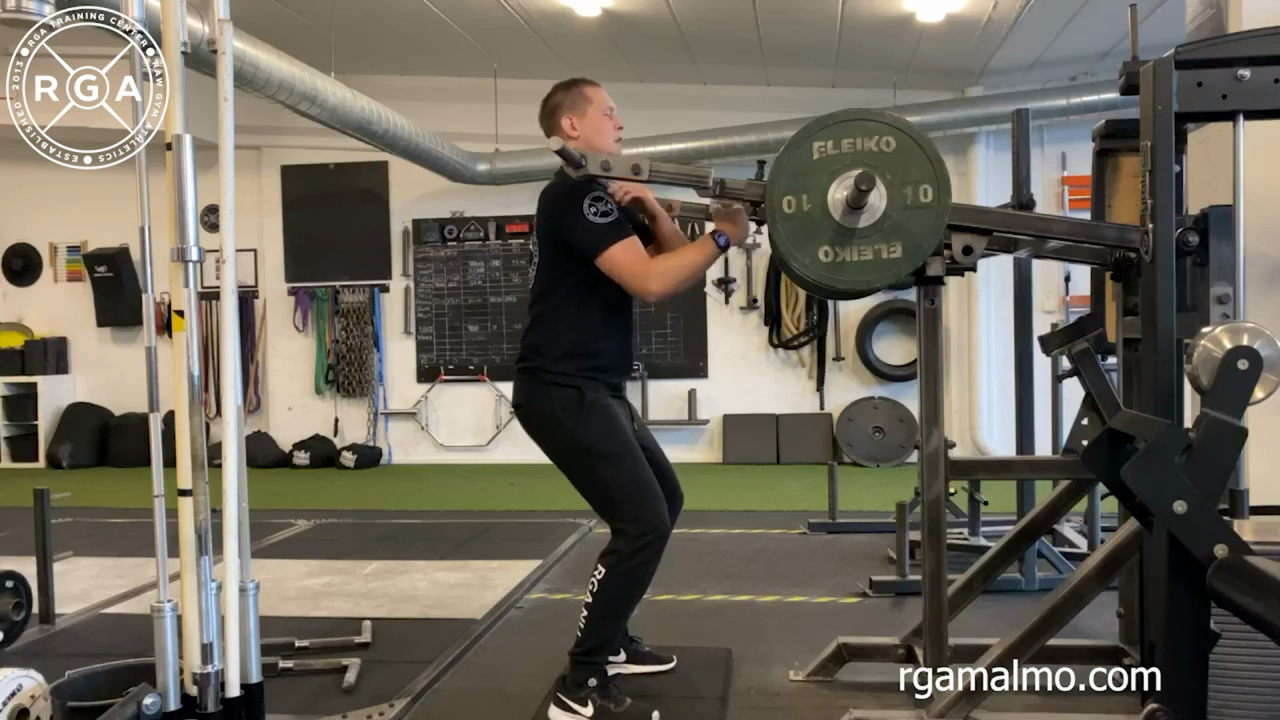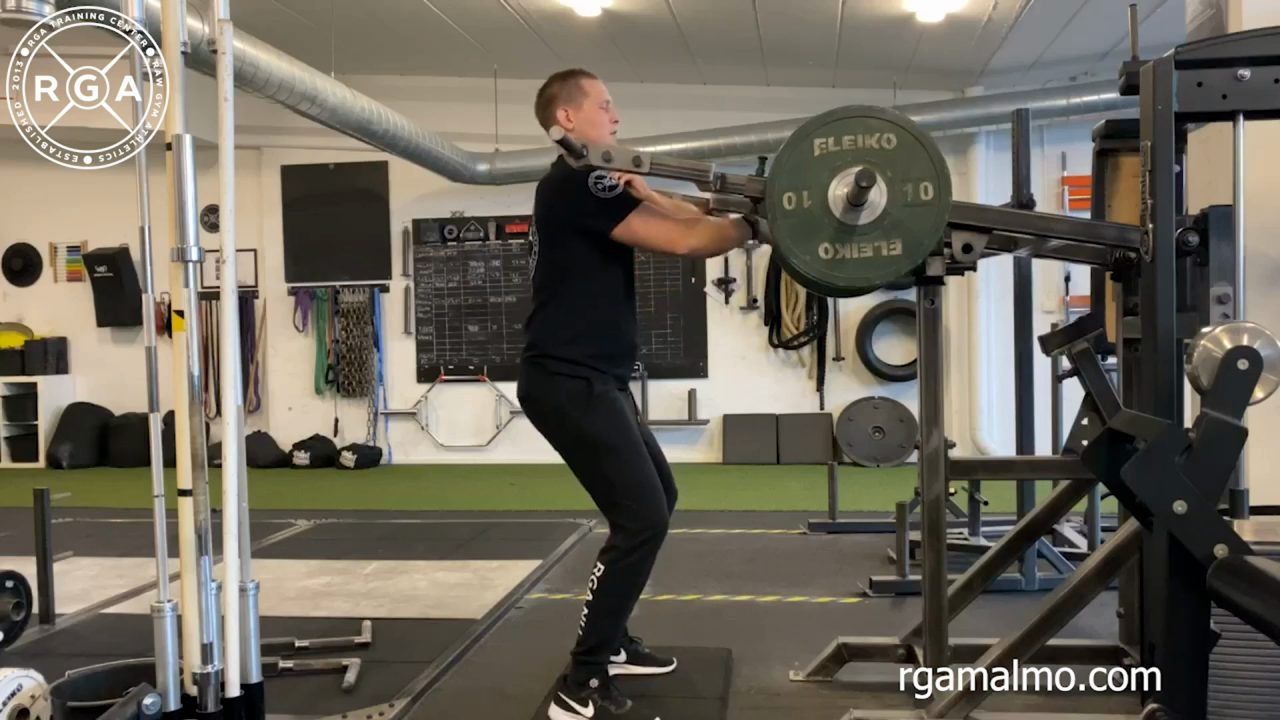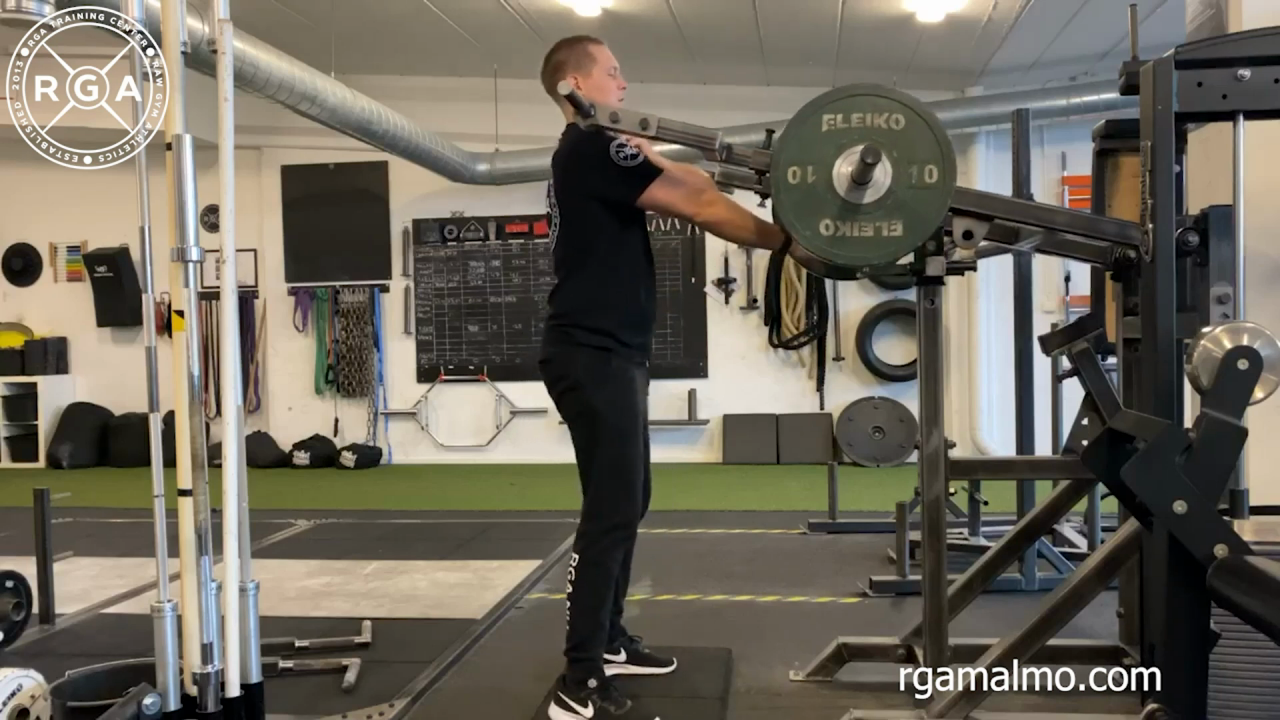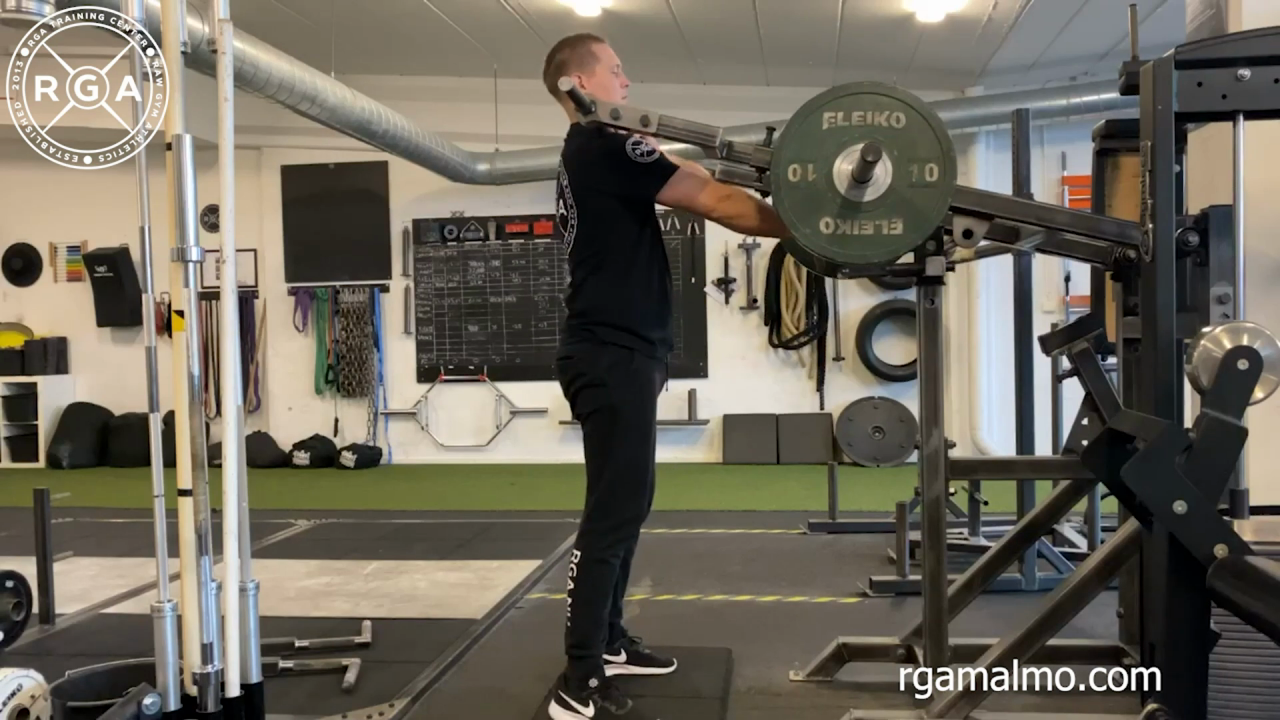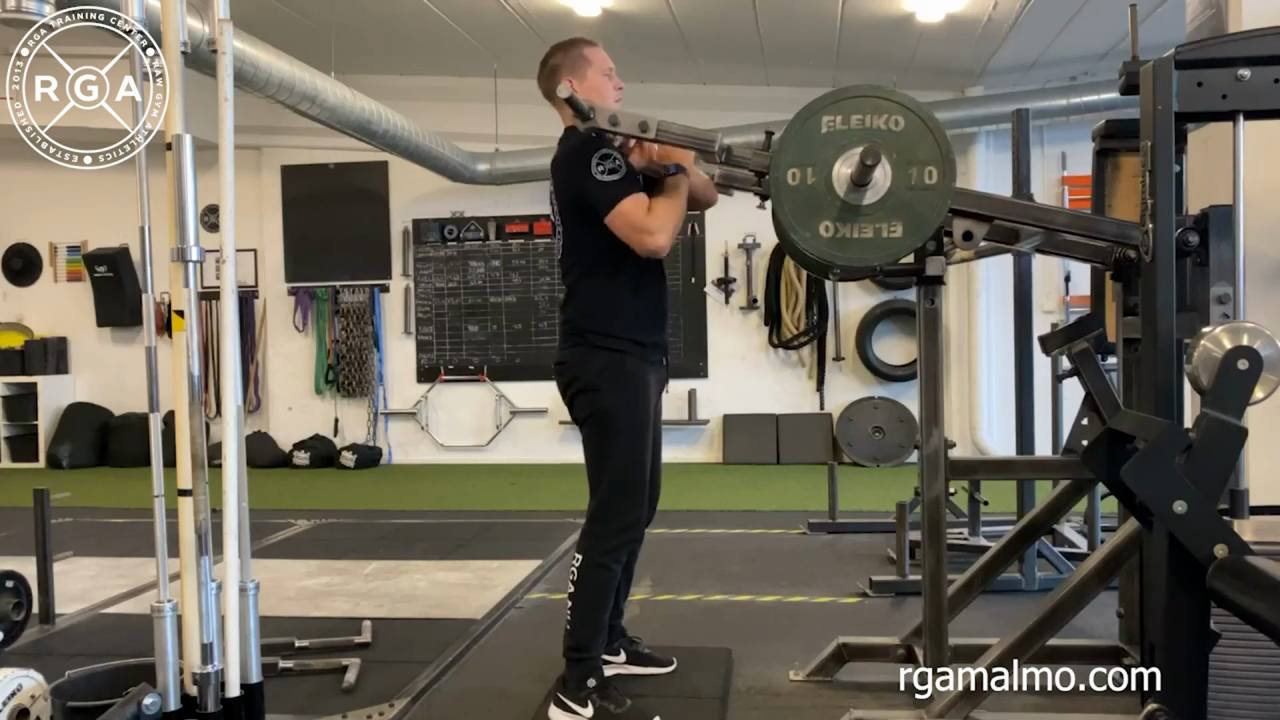
dt=0.5s
person 1, frame 1
left shoulder: (600, 197)
right shoulder: (576, 195)
left elbow: (669, 261)
right elbow: (649, 281)
left wrist: (653, 211)
right wrist: (723, 236)
left hip: (593, 388)
right hip: (564, 391)
left knee: (662, 504)
right knee: (642, 524)
left ankle: (610, 641)
person 1, frame 2
left shoulder: (592, 186)
right shoulder: (575, 184)
left elbow: (685, 220)
right elbow: (681, 242)
left wrist: (641, 194)
right wrist: (752, 227)
left hip: (594, 378)
right hip: (569, 383)
left knee: (656, 501)
right knee: (641, 520)
left ankle: (610, 643)
person 1, frame 3
left shoulder: (596, 154)
right shoulder: (591, 149)
left elbow: (696, 185)
right elbow: (700, 209)
left wrist: (650, 158)
right wrist: (784, 239)
left hip: (609, 353)
right hip: (592, 355)
left knee: (625, 503)
right knee: (613, 512)
left ankle: (609, 641)
person 1, frame 4
left shoulder: (596, 151)
right shoulder: (603, 147)
left elbow: (699, 183)
right elbow: (717, 202)
left wrist: (655, 151)
left hip: (619, 351)
right hip: (612, 355)
left knee: (626, 505)
right knee: (613, 512)
left ankle: (608, 642)
person 1, frame 5
left shoulder: (604, 153)
right shoulder: (588, 153)
left elbow: (705, 195)
right elbow: (656, 235)
left wrist: (662, 163)
right wrist: (673, 176)
left hip: (626, 357)
right hip: (607, 361)
left knee: (633, 509)
right knee: (615, 516)
left ankle: (608, 642)
